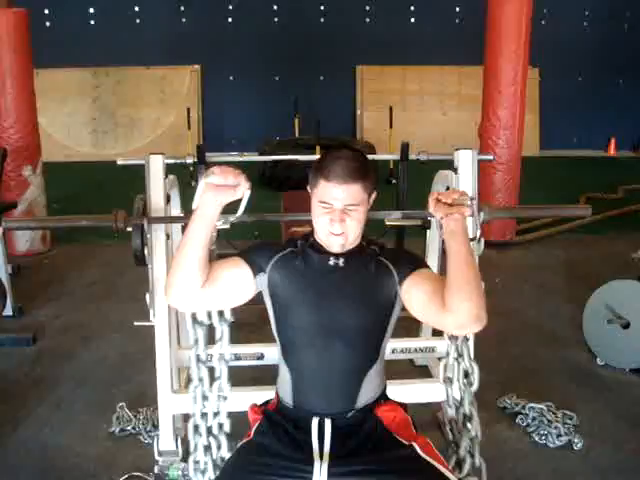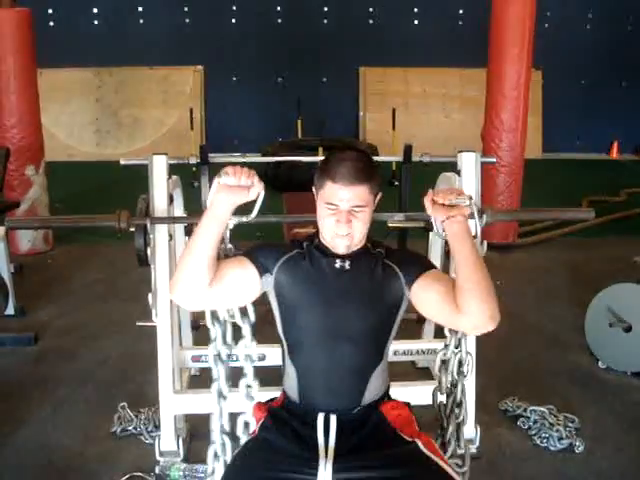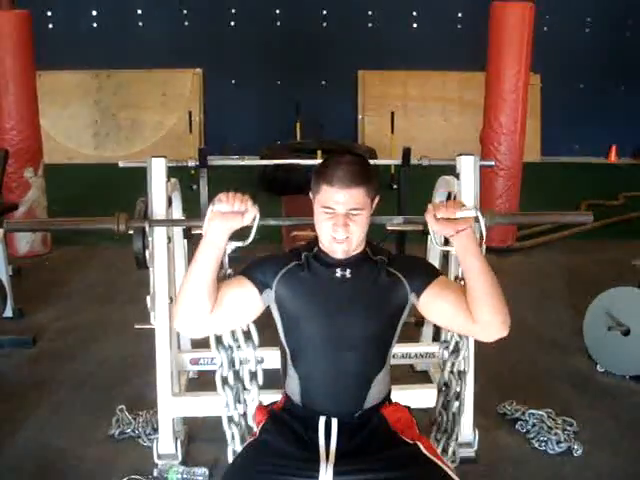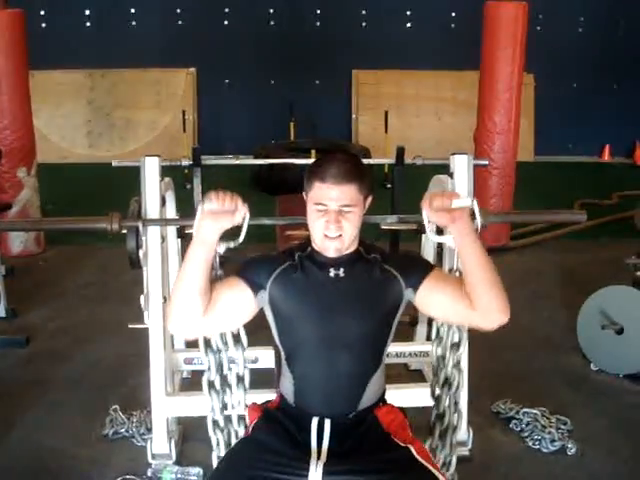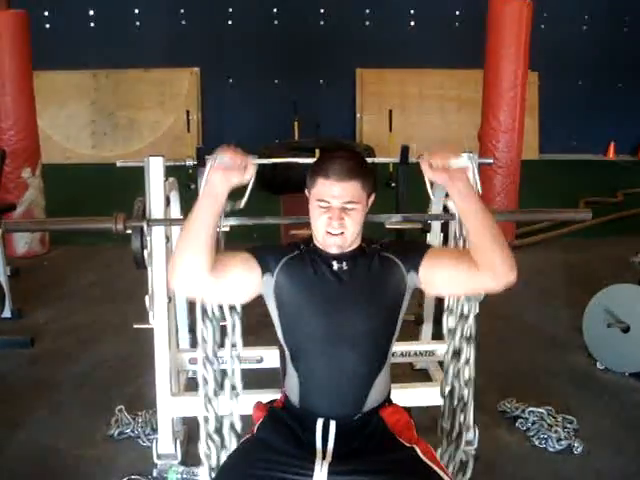
dt=0.2s
person 1, frame 1
left shoulder: (394, 267)
right shoulder: (274, 261)
left elbow: (465, 320)
right elbow: (184, 295)
left wrist: (454, 224)
right wrist: (208, 206)
left hip: (371, 431)
right hip: (285, 433)
person 1, frame 2
left shoulder: (400, 267)
right shoulder: (279, 262)
left elbow: (480, 319)
right elbow: (188, 294)
left wrist: (456, 226)
right wrist: (220, 208)
left hip: (373, 428)
right hip: (291, 428)
person 1, frame 3
left shoulder: (402, 273)
right shoulder: (278, 271)
left elbow: (492, 326)
right elbow: (191, 322)
left wrist: (464, 240)
right wrist: (216, 233)
left hip: (375, 431)
right hip: (293, 430)
person 1, frame 4
left shoulder: (396, 273)
right shoulder: (272, 274)
left elbow: (492, 314)
right elbow: (184, 322)
left wrist: (460, 228)
right wrist: (206, 231)
left hip: (368, 431)
right hip: (285, 431)
person 1, frame 5
left shoulder: (398, 265)
right shoulder: (278, 265)
left elbow: (498, 272)
right elbow: (189, 277)
left wrist: (460, 188)
right wrist: (216, 187)
left hip: (373, 434)
right hip: (291, 431)
